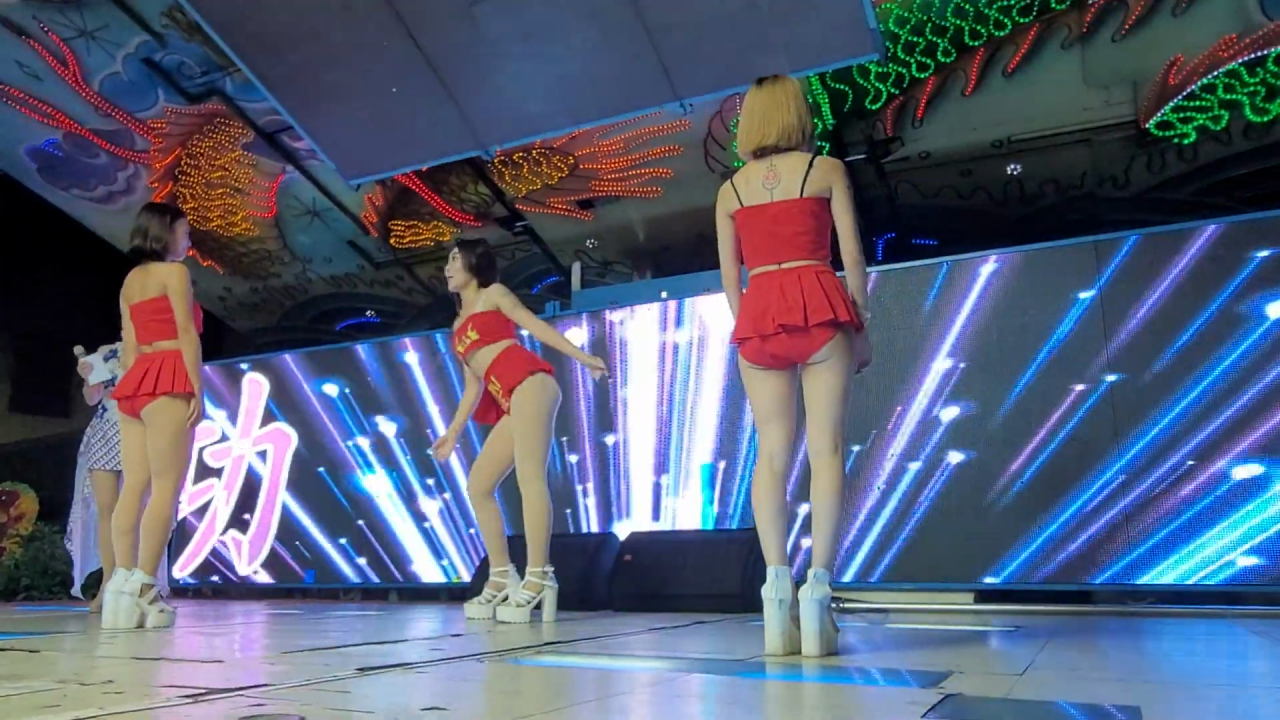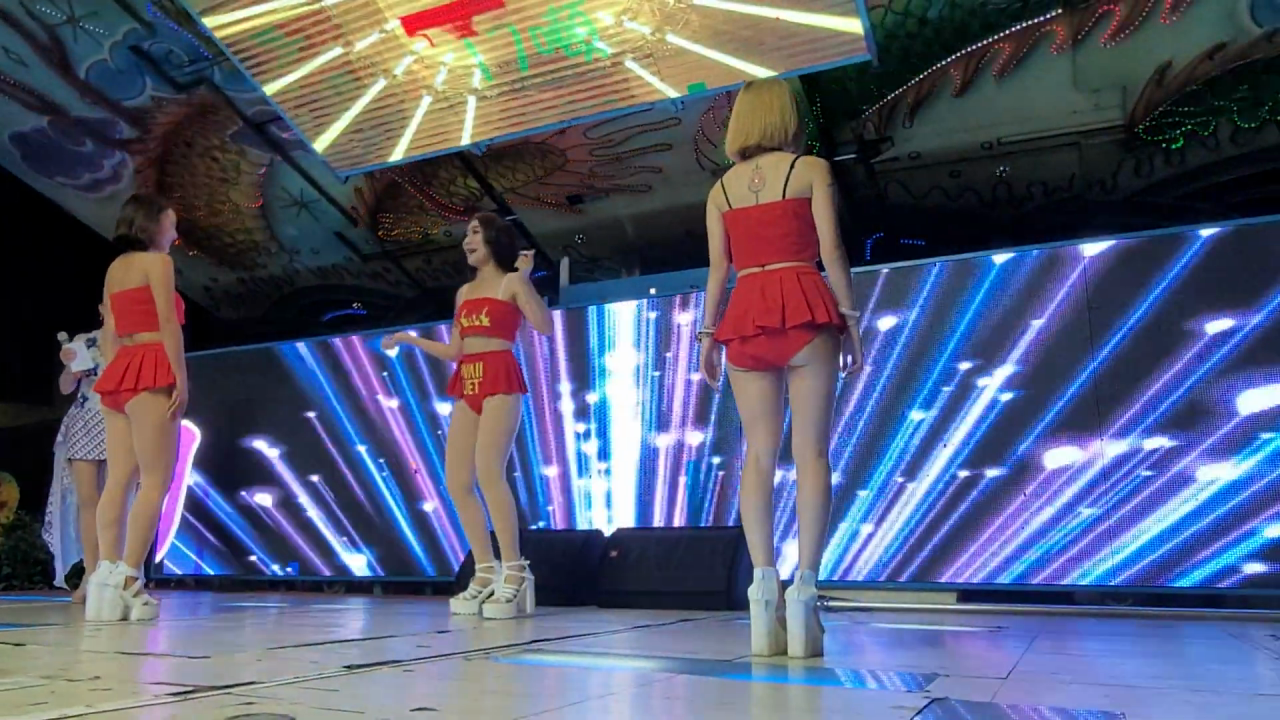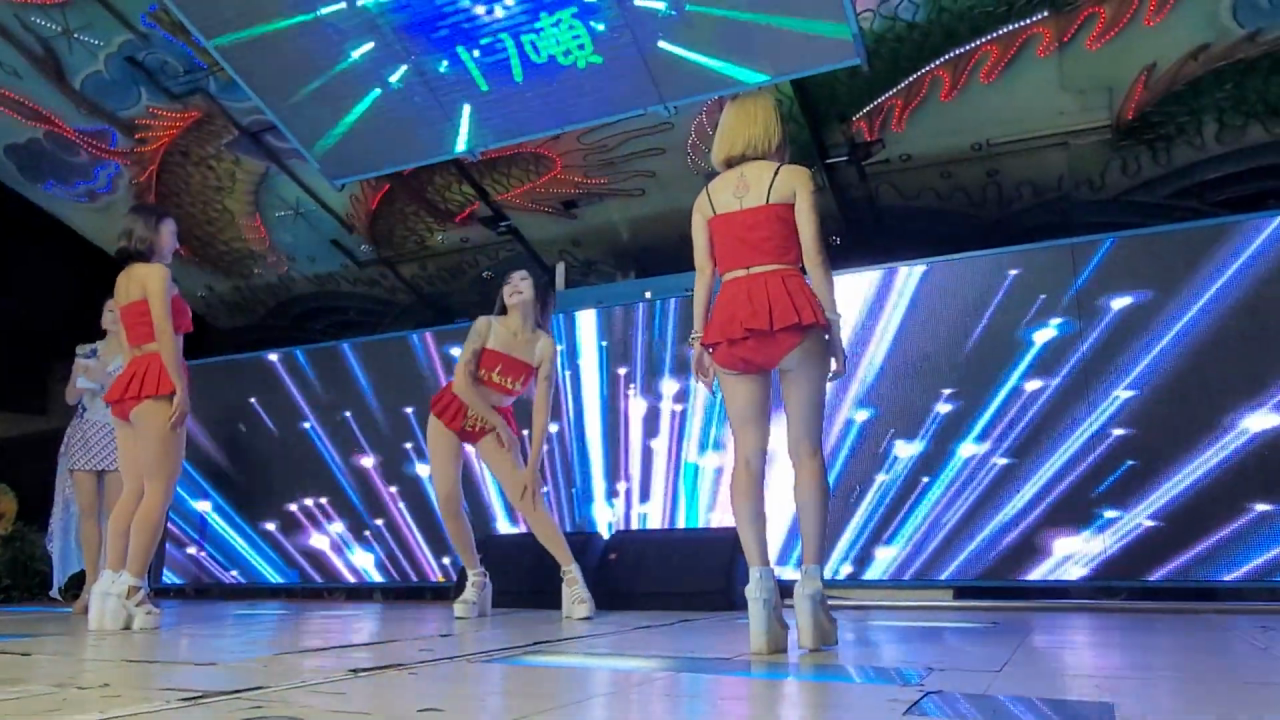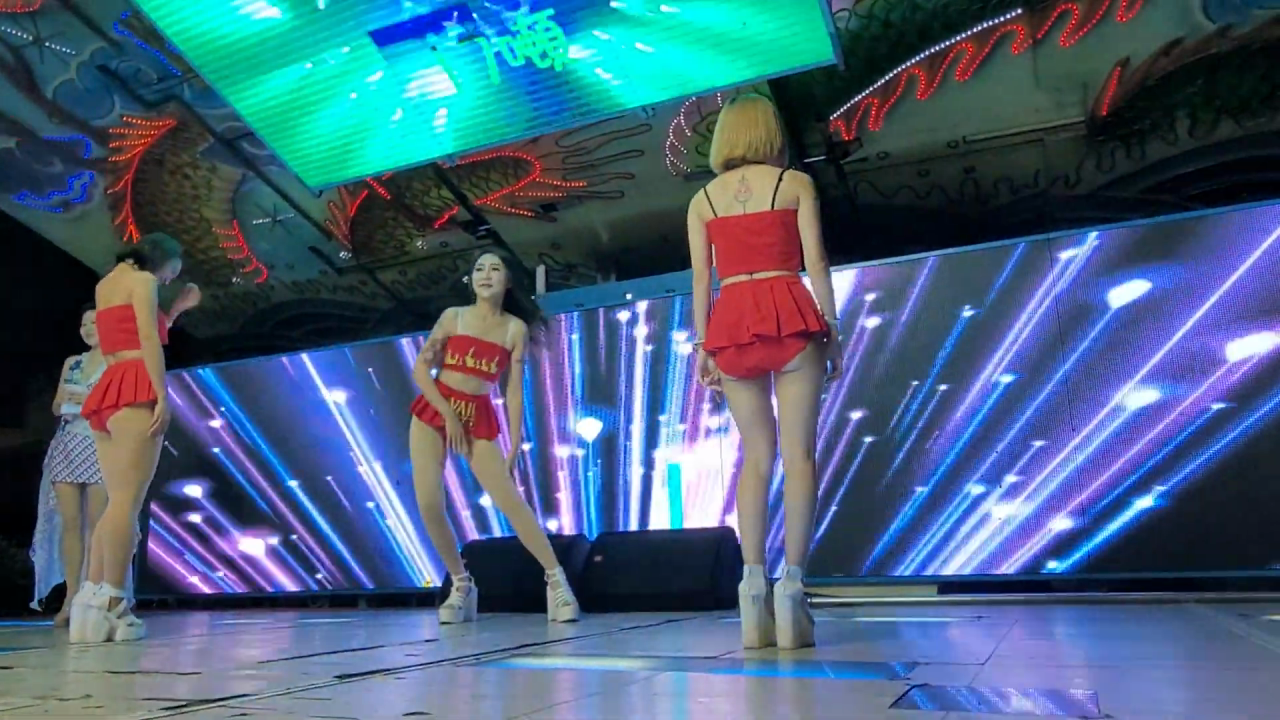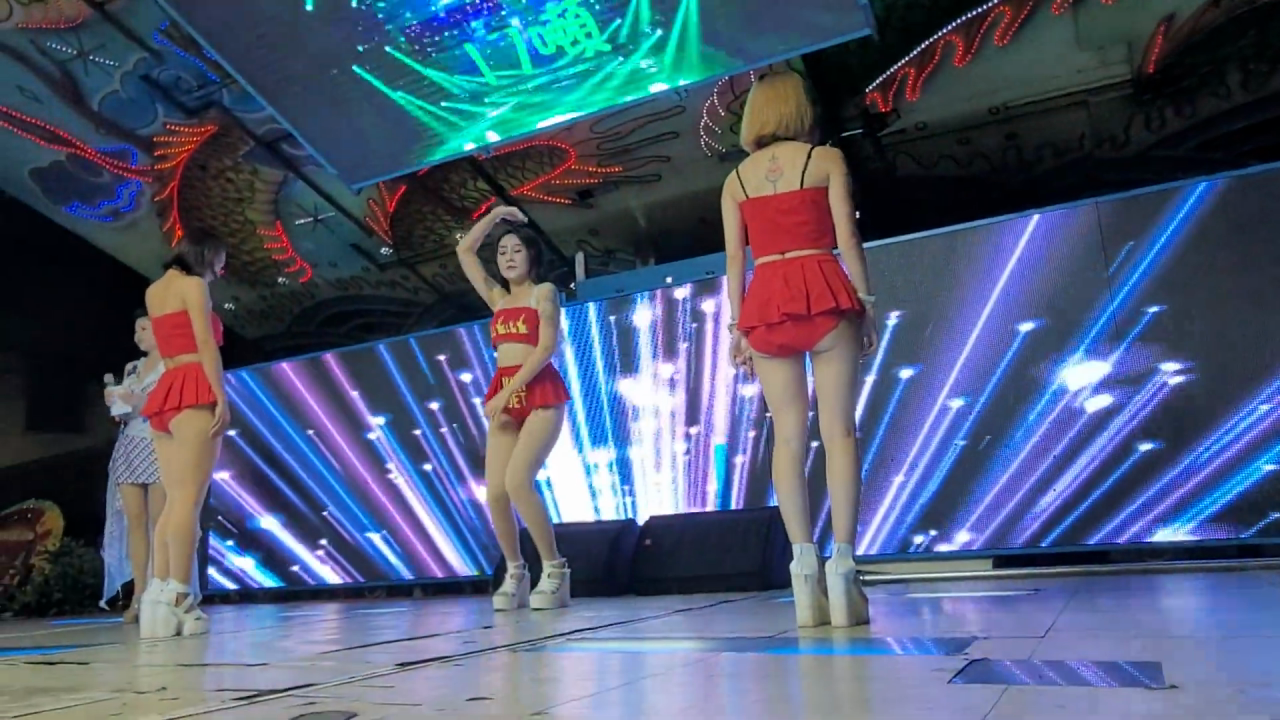
dt=1s
person 1, frame 1
left shoulder: (730, 189)
right shoulder: (827, 169)
left elbow: (729, 272)
right elbow: (852, 254)
right wrist: (859, 321)
left hip: (758, 316)
right hip: (818, 308)
left knee: (771, 453)
right knee: (825, 448)
left ankle: (778, 588)
right ankle: (817, 586)
person 1, frame 2
left shoulder: (721, 187)
right shoulder: (812, 169)
left elbow: (718, 267)
right elbow: (831, 251)
left wrist: (706, 334)
right wrist: (850, 320)
left hip: (746, 317)
right hip: (803, 311)
left knee: (758, 455)
right knee: (810, 453)
left ankle: (764, 590)
right ankle: (804, 589)
person 1, frame 3
left shoulder: (706, 196)
right shoulder: (795, 177)
left elbow: (703, 273)
right elbow: (813, 257)
left wrist: (699, 339)
right wrist: (833, 324)
left hip: (731, 320)
right hip: (789, 311)
left knee: (748, 455)
right knee: (806, 451)
left ankle: (760, 590)
right ankle: (810, 585)
person 1, frame 4
left shoulder: (703, 199)
right shoulder: (797, 183)
left elbow: (701, 277)
right elbow: (816, 261)
left wrist: (702, 345)
right wrist: (831, 328)
left hip: (731, 324)
right hip: (789, 316)
left knee: (756, 455)
right knee: (797, 453)
left ankle: (754, 584)
right ankle: (790, 585)
person 1, frame 5
left shoulder: (736, 179)
right shoulder: (827, 159)
left elbow: (734, 258)
right elbow: (847, 238)
left wrist: (737, 325)
right wrist: (866, 304)
left hip: (765, 304)
right hip: (822, 294)
left knee: (789, 435)
right knee: (838, 430)
left ankle: (805, 566)
right ankle: (842, 563)
person 2, frame 1
left shoulder: (130, 279)
right shoulder: (174, 271)
left elbow: (129, 342)
right elbow: (186, 333)
left wrist: (134, 385)
right wrist: (197, 389)
left hip: (135, 384)
right hip: (167, 382)
left knee: (134, 487)
right knee: (166, 487)
left ankle: (123, 585)
right ankle: (142, 588)
person 2, frame 2
left shoulder: (115, 268)
right shoulder: (158, 261)
left elbow: (110, 331)
right elbow: (168, 324)
left wrist: (117, 373)
right wrist: (181, 378)
left hip: (118, 376)
right hip: (150, 373)
left knee: (119, 480)
right knee: (156, 480)
left ankle: (108, 577)
right ankle: (126, 581)
person 2, frame 3
left shoulder: (125, 278)
right shoulder: (156, 273)
right elbow: (164, 333)
right wrist: (181, 387)
left hip: (131, 384)
right hip: (156, 383)
left knee: (133, 491)
right knee: (159, 490)
left ankle: (111, 587)
right ankle: (129, 592)
person 2, frame 4
left shoulder: (108, 282)
right shoulder: (142, 279)
right elbow: (149, 341)
right wrist: (162, 394)
left hip: (107, 393)
right hip: (135, 392)
left knee: (118, 502)
right knee: (127, 501)
left ankle: (91, 599)
right ankle: (110, 604)
person 2, frame 5
left shoulder: (155, 290)
right shoulder: (193, 285)
right elbow: (205, 343)
right wrist: (221, 397)
left hip: (165, 396)
right hip: (193, 393)
left knee: (175, 501)
right knee: (188, 499)
left ankle: (159, 595)
right ankle: (177, 599)
person 3, frame 1
left shoulder: (493, 294)
right shoulder: (459, 326)
left elbow: (535, 325)
right elbow: (473, 386)
left wrist: (580, 355)
right wrist: (453, 431)
left hip: (530, 383)
right hip: (509, 404)
left knee: (529, 477)
right knee: (478, 486)
left ankle: (539, 578)
right ankle: (502, 578)
person 3, frame 2
left shoulder: (511, 282)
right shoulder: (464, 292)
left elbow: (543, 325)
left wrist: (527, 280)
right wrist: (410, 339)
left hip: (501, 382)
right hip: (465, 385)
left knee: (488, 473)
right knee: (456, 481)
left ankle: (515, 572)
right ankle: (487, 572)
person 3, frame 3
left shoulder: (544, 345)
right shoulder: (486, 325)
left elbow: (542, 411)
right elbow: (460, 382)
left wrist: (533, 467)
right wrist: (501, 425)
left hip: (496, 423)
right hip: (451, 412)
left knee: (526, 497)
right knee: (447, 496)
left ankle: (571, 576)
right ankle: (476, 579)
person 3, frame 4
left shoulder: (516, 329)
right shoulder: (453, 316)
left elbow: (515, 389)
right elbow: (420, 368)
left wrist: (514, 445)
right wrist: (448, 415)
left hip: (478, 418)
right hip: (432, 412)
left knee: (509, 498)
right knee: (428, 502)
left ankle: (555, 578)
right ankle: (461, 585)
person 3, frame 5
left shoulder: (545, 292)
right shoulder: (498, 298)
left elbow: (547, 346)
right elbow: (464, 251)
left wrist: (509, 391)
right wrist: (494, 217)
left hip: (542, 394)
right hip: (504, 398)
left knee: (517, 481)
right knee: (495, 492)
left ankle: (555, 571)
right ankle: (516, 573)
person 4, frame 1
right shoulder: (104, 352)
right elbow: (91, 399)
right wrist: (88, 378)
right hip: (103, 434)
right knee: (105, 508)
right ankle: (107, 582)
person 4, frame 2
right shoulder: (82, 342)
right elbow: (66, 387)
right wrist: (69, 366)
right hip: (83, 426)
right knee: (86, 500)
right ankle: (89, 574)
person 4, frame 3
right shoulder: (86, 351)
right elbow: (71, 398)
left wrist: (105, 378)
right wrist: (77, 377)
left hip: (118, 435)
right hip: (85, 435)
left knee: (115, 510)
right knee: (87, 510)
right ankle: (90, 584)
person 4, frame 4
right shoulder: (71, 363)
right elbow: (56, 408)
left wrist: (90, 398)
right wrist: (62, 398)
left hip: (100, 445)
right hip: (67, 445)
left knee: (96, 521)
right knee: (68, 520)
right ankle: (70, 595)
person 4, frame 5
right shoulder: (131, 368)
left wrist: (142, 401)
right wrist: (114, 402)
left hip: (158, 446)
right hip: (129, 448)
left knee: (159, 521)
right knee: (134, 520)
right ankle: (139, 594)
